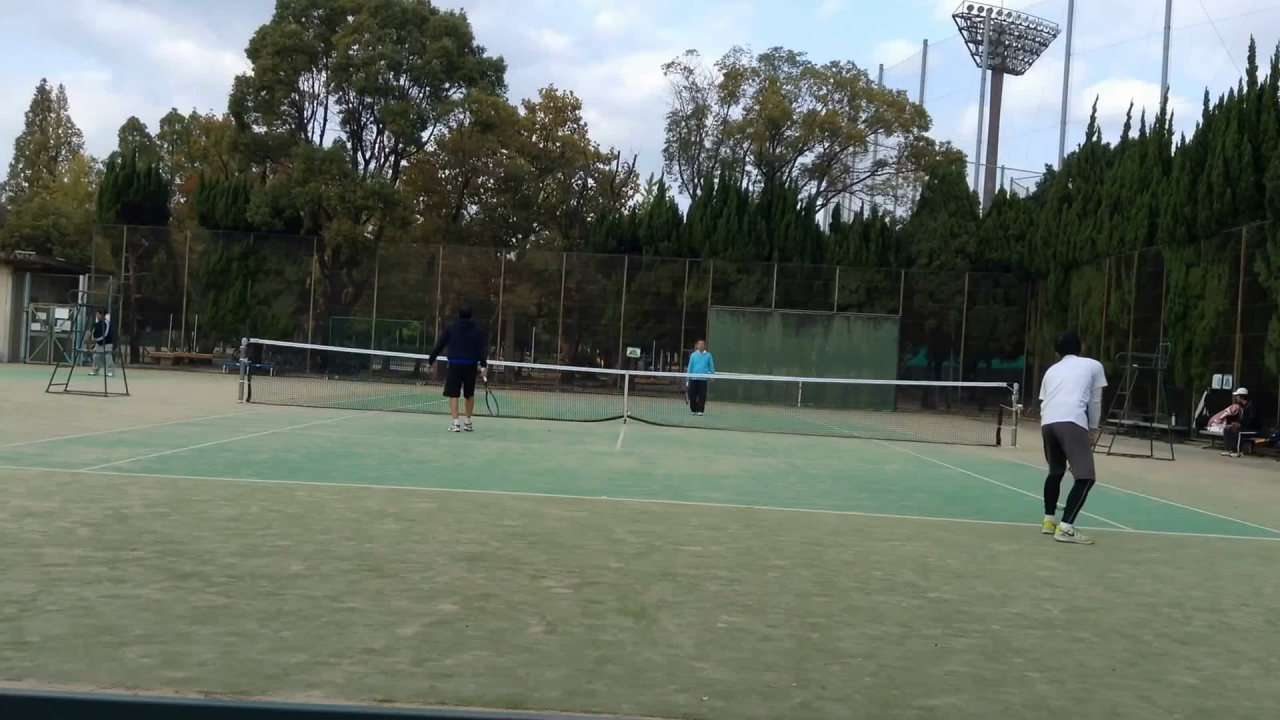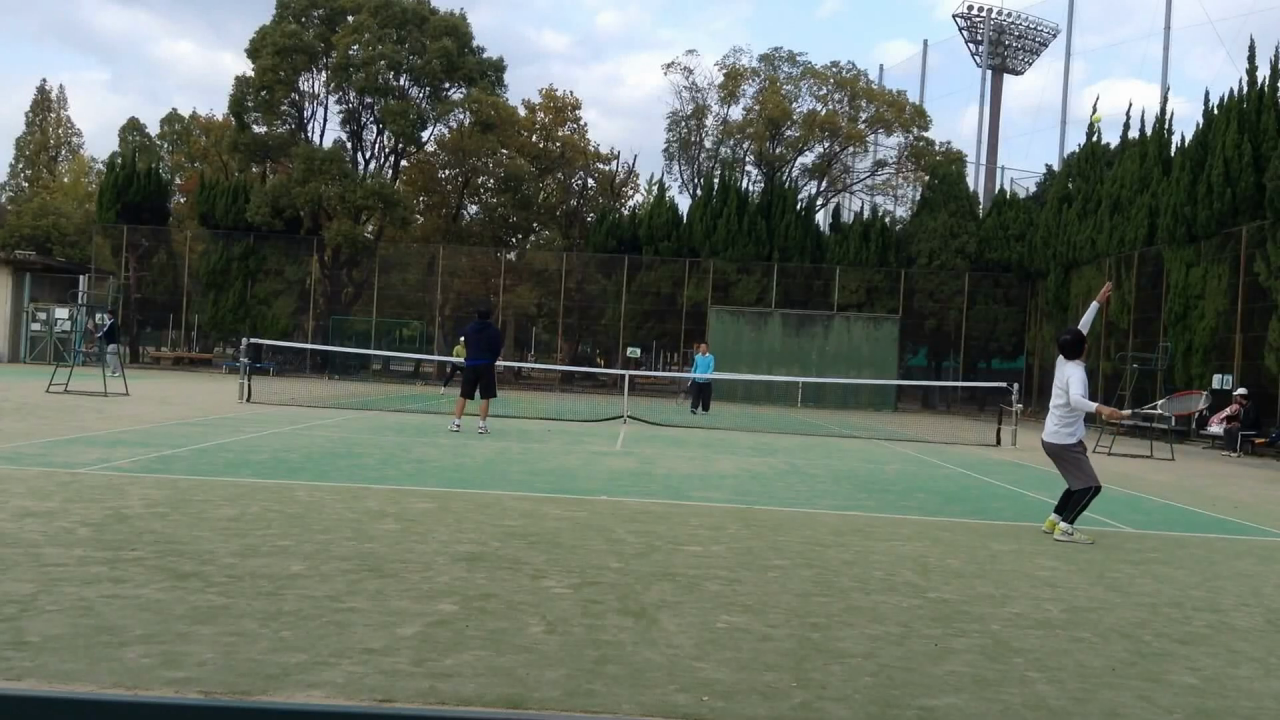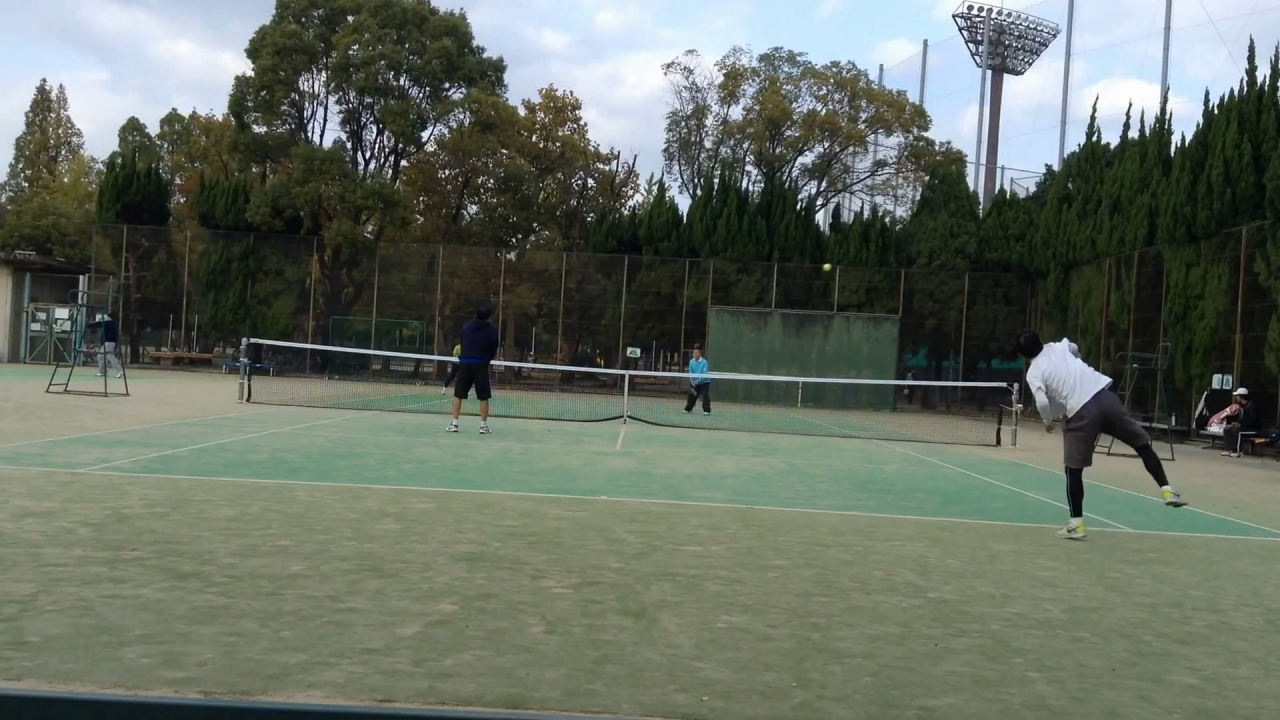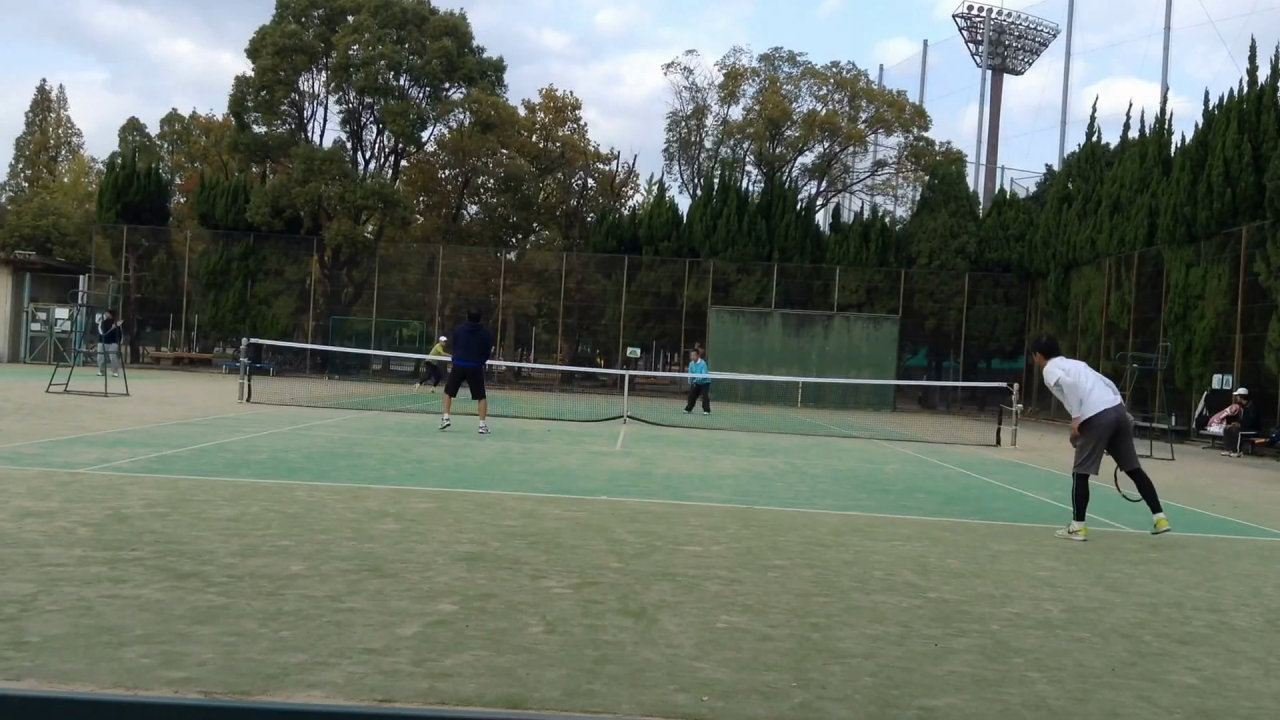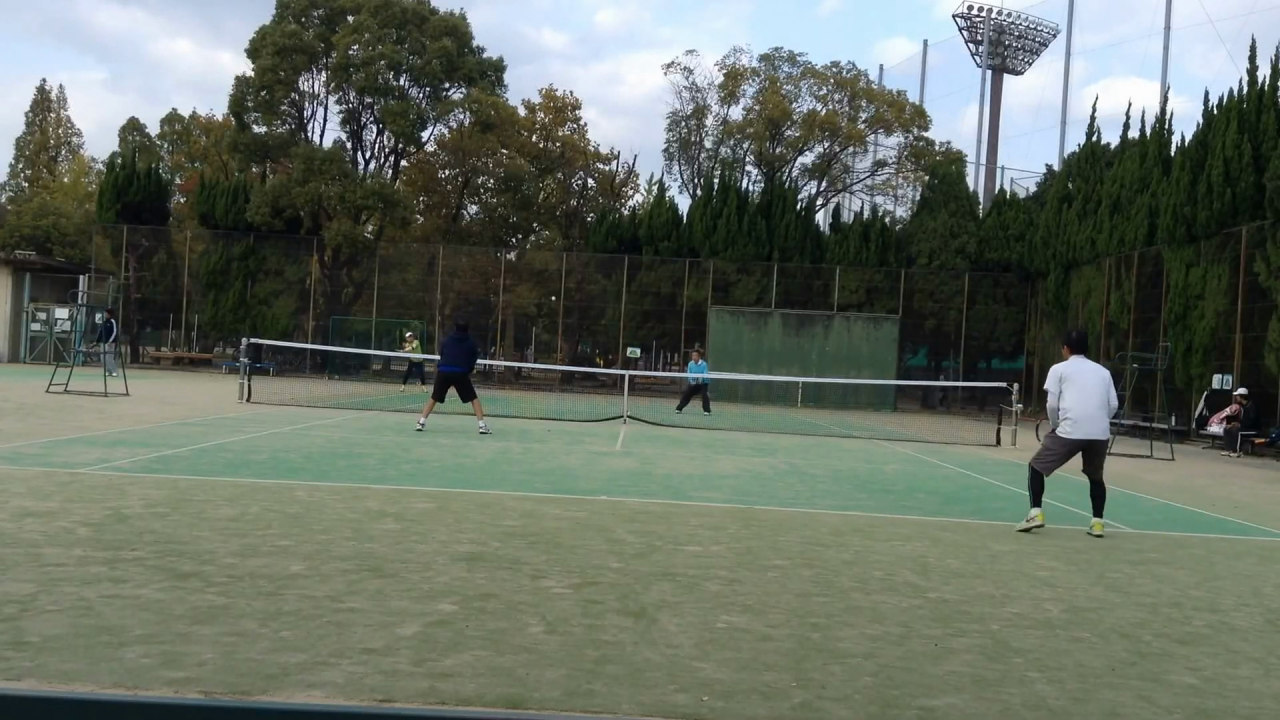
dt=0.7s
person 1, frame 1
left shoulder: (1051, 371)
right shoulder: (1093, 365)
right elbow: (1095, 401)
left wrist: (1052, 444)
right wrist: (1093, 430)
left hip: (1048, 423)
right hip: (1072, 423)
left knee: (1055, 473)
right knee: (1085, 477)
left ankle: (1049, 520)
right ankle: (1065, 527)
person 1, frame 2
left shoulder: (1062, 361)
right shoulder: (1076, 373)
left elbow: (1080, 329)
right elbow: (1075, 401)
left wrist: (1097, 302)
right wrist: (1099, 408)
left hip: (1053, 438)
right hip: (1064, 441)
left knee: (1080, 484)
right knee: (1090, 486)
left ankle: (1054, 520)
right ankle: (1065, 528)
person 1, frame 3
left shoulder: (1033, 371)
right shoulder: (1058, 348)
left elbow: (1042, 402)
right elbow: (1075, 350)
left wrist: (1047, 422)
left hip: (1082, 412)
right hip: (1104, 396)
left knee: (1073, 469)
right knee: (1142, 445)
left ankle: (1076, 524)
right ankle: (1167, 490)
person 1, frame 4
left shoulder: (1050, 369)
right shoulder: (1078, 363)
left elbow: (1069, 384)
right elbow: (1110, 384)
left wrist: (1076, 418)
right wrist: (1123, 412)
left hip: (1094, 418)
right hip: (1116, 410)
left knee: (1081, 473)
right knee: (1133, 469)
left ankle: (1077, 527)
right ankle: (1160, 518)
person 1, frame 5
left shoulder: (1058, 369)
right shoulder: (1103, 371)
left elbow: (1052, 405)
right elbow: (1113, 405)
left wrist: (1054, 425)
left hip: (1069, 432)
right hip: (1099, 435)
left knee: (1036, 467)
right knee: (1095, 477)
left ankle: (1036, 514)
right ankle: (1097, 522)
